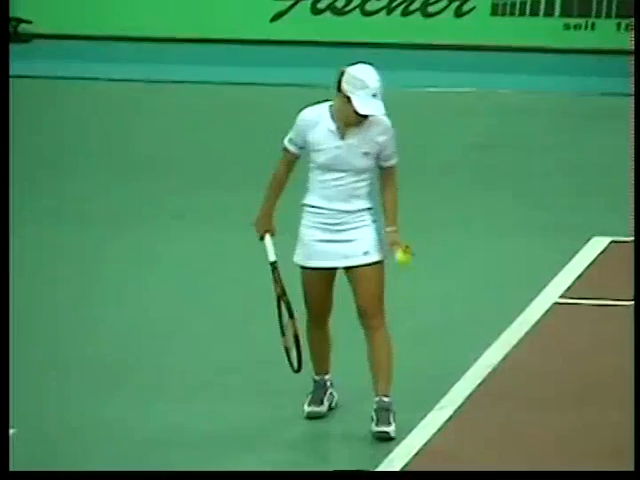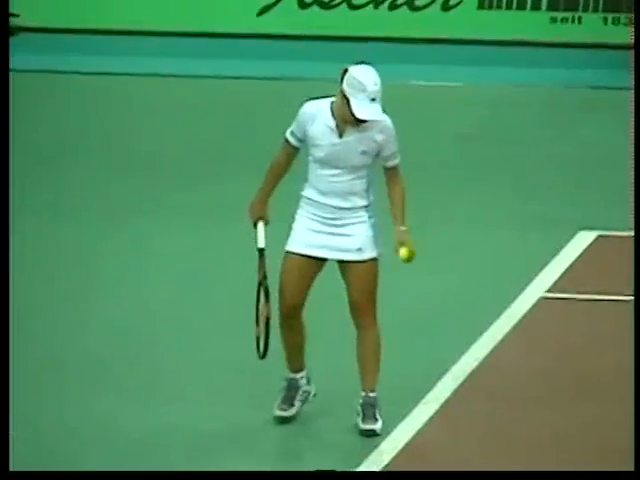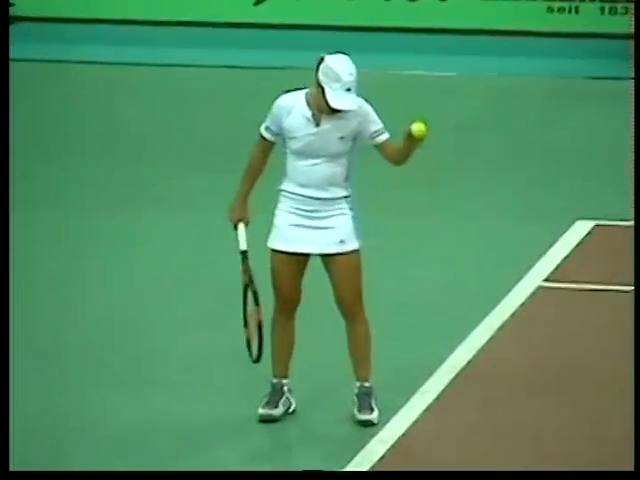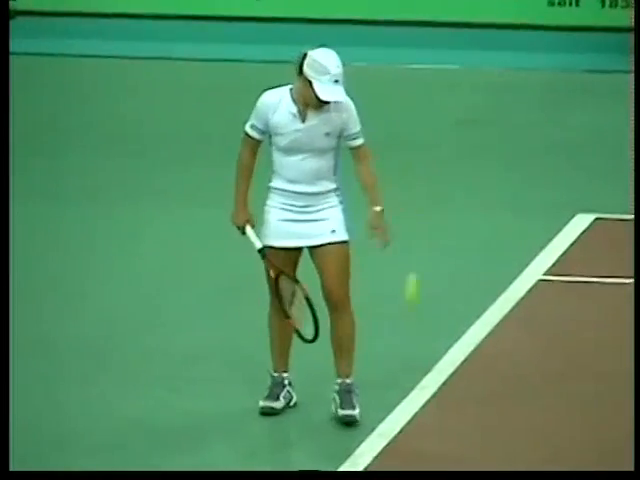
dt=0.3s
person 1, frame 1
left shoulder: (382, 127)
right shoulder: (309, 119)
left elbow: (388, 180)
right elbow: (285, 165)
left wrist: (392, 229)
right wrist: (266, 213)
left hip: (361, 230)
right hip: (316, 229)
left knee: (373, 317)
right knee: (317, 316)
left ankle: (383, 404)
right ankle: (323, 384)
person 1, frame 2
left shoulder: (381, 127)
right shoulder: (310, 113)
left elbow: (394, 177)
right elbow: (285, 156)
left wrist: (401, 226)
right wrist: (261, 200)
left hip: (355, 227)
right hip: (311, 221)
left knee: (364, 314)
right knee: (289, 308)
left ankle: (369, 400)
right ankle: (297, 380)
person 1, frame 3
left shoulder: (359, 112)
right shoulder: (285, 106)
left elbow: (394, 155)
right elbow: (261, 151)
left wrist: (411, 142)
right wrist: (241, 200)
left hip: (336, 217)
right hip: (291, 215)
left knee: (351, 308)
right knee: (284, 305)
left ankle: (364, 389)
right ankle: (280, 388)
person 1, frame 4
left shoulder: (344, 109)
right shoulder: (270, 103)
left elbow: (362, 160)
right elbow: (249, 150)
left wrist: (376, 208)
right wrist: (240, 203)
left hip: (326, 212)
right hip: (281, 212)
left knee: (337, 301)
right knee: (281, 300)
left ankle: (344, 387)
right ankle: (281, 381)
